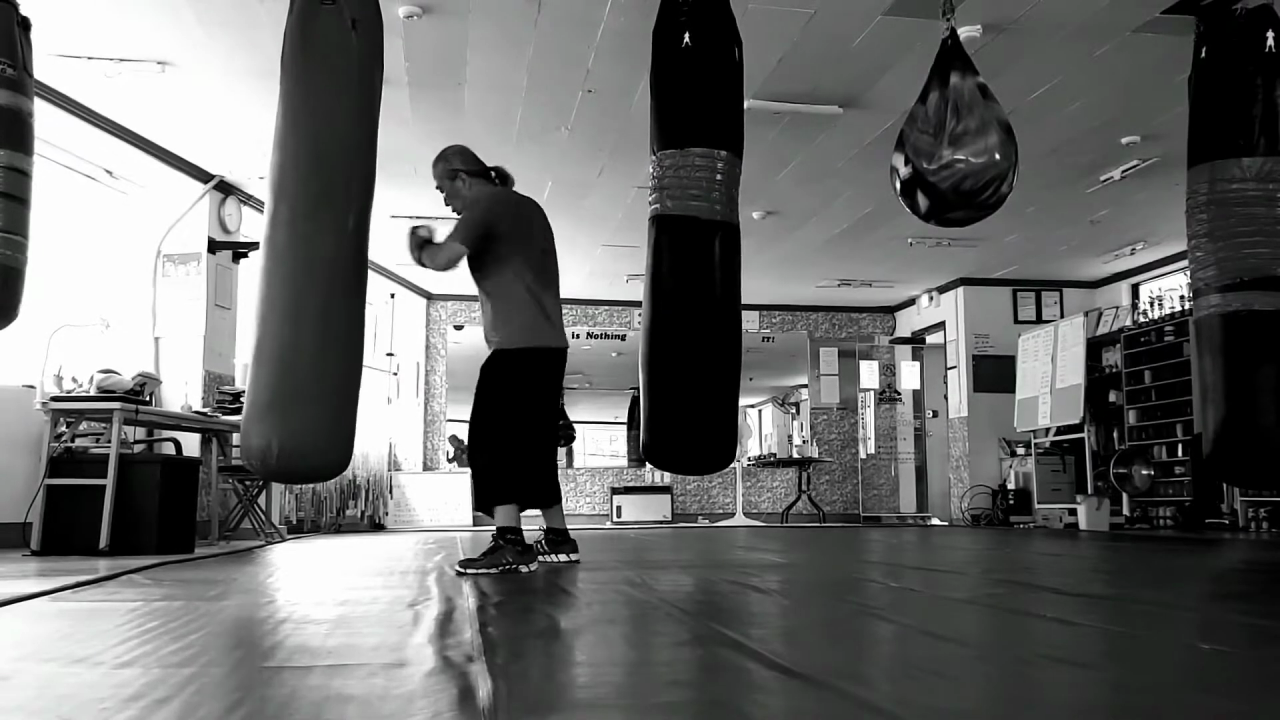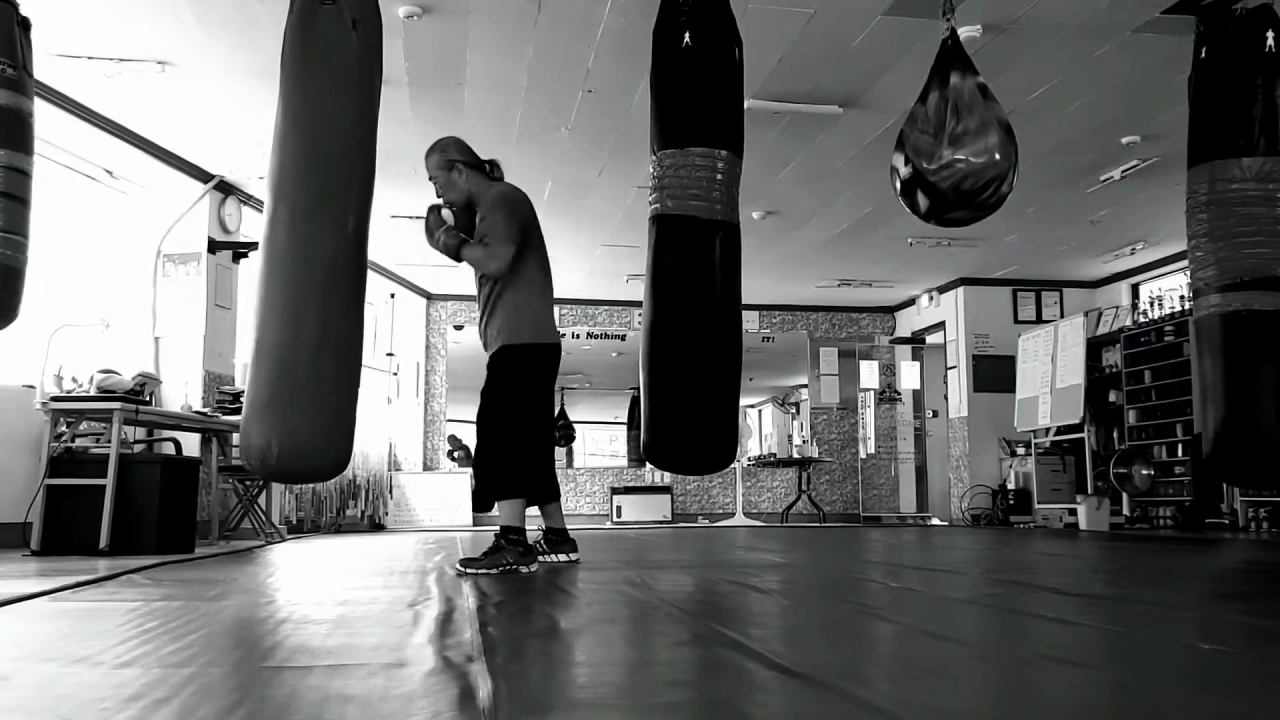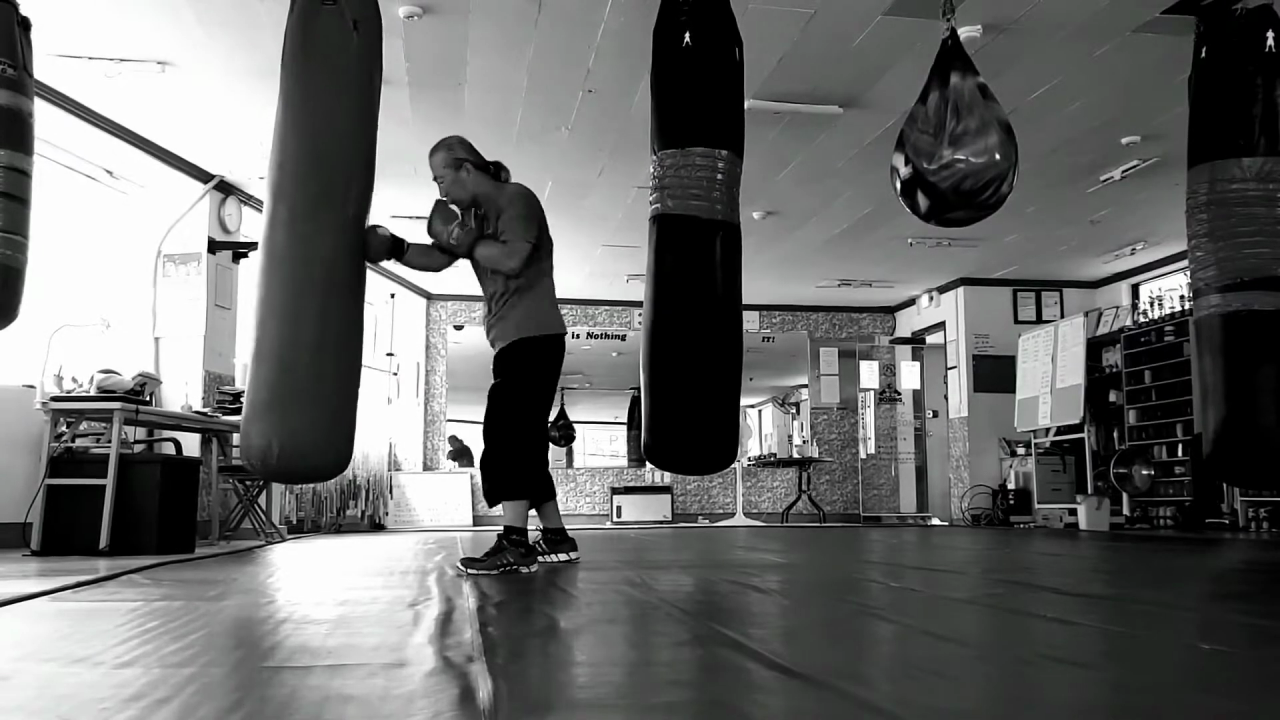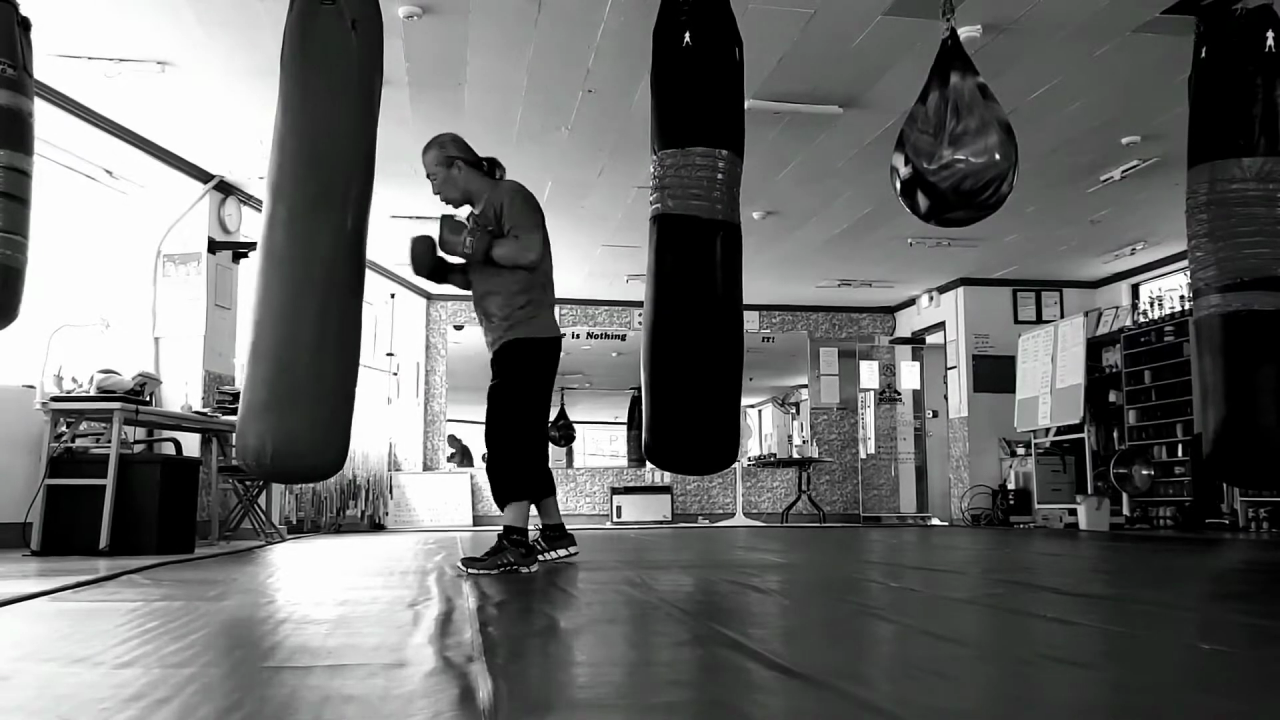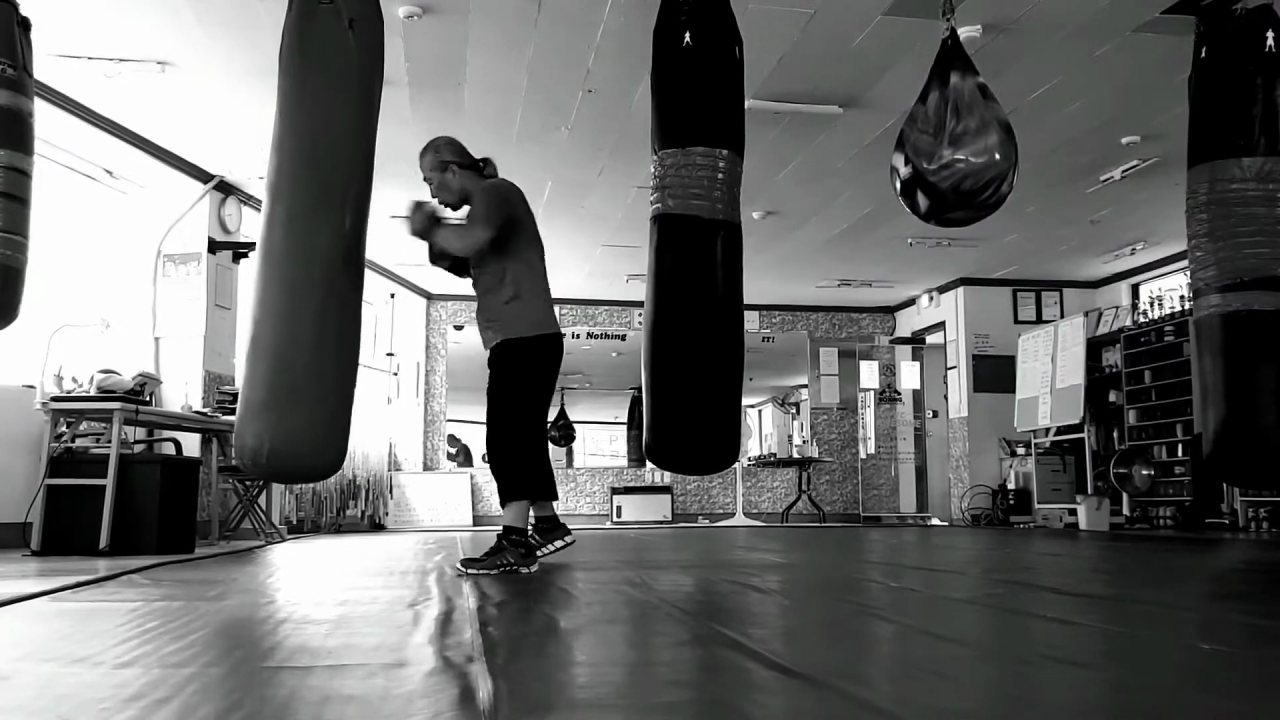
dt=0.1s
person 1, frame 1
left shoulder: (488, 207)
right shoulder: (527, 210)
left elbow: (443, 260)
left wrist: (421, 248)
right wrist: (472, 252)
left hip: (518, 347)
right hip: (549, 346)
left knee: (490, 440)
right knee: (534, 444)
left ankle: (509, 542)
right ankle: (558, 538)
person 1, frame 2
left shoulder: (502, 200)
right shoulder: (490, 206)
left elbow: (496, 259)
left wrist: (450, 240)
right wrist: (446, 240)
left hip: (521, 345)
right hip: (533, 344)
left knee: (498, 440)
right knee: (528, 441)
left ankle: (511, 545)
right ankle: (555, 539)
person 1, frame 3
left shoulder: (517, 199)
right shoulder: (475, 212)
left elbow: (511, 260)
right elbow: (436, 260)
left wrist: (459, 238)
right wrist: (392, 247)
left hip: (533, 337)
right hip: (520, 341)
left knee: (507, 434)
right knee: (521, 439)
left ankle: (514, 543)
right ankle: (555, 537)
person 1, frame 4
left shoulder: (510, 195)
right shoulder: (480, 210)
left elbow: (529, 253)
right elbow: (478, 277)
left wrist: (472, 245)
right wrist: (437, 267)
left hip: (526, 339)
right hip: (520, 342)
left knee: (507, 436)
right knee: (525, 438)
left ankle: (515, 541)
right ankle: (553, 535)
person 1, frame 5
left shoulder: (497, 192)
right shoulder: (484, 207)
left elbow: (468, 243)
left wrist: (427, 227)
right wrist: (445, 248)
left hip: (523, 337)
right hip: (530, 339)
left knee: (509, 434)
right knee: (524, 437)
left ankle: (515, 542)
right ankle: (548, 526)
